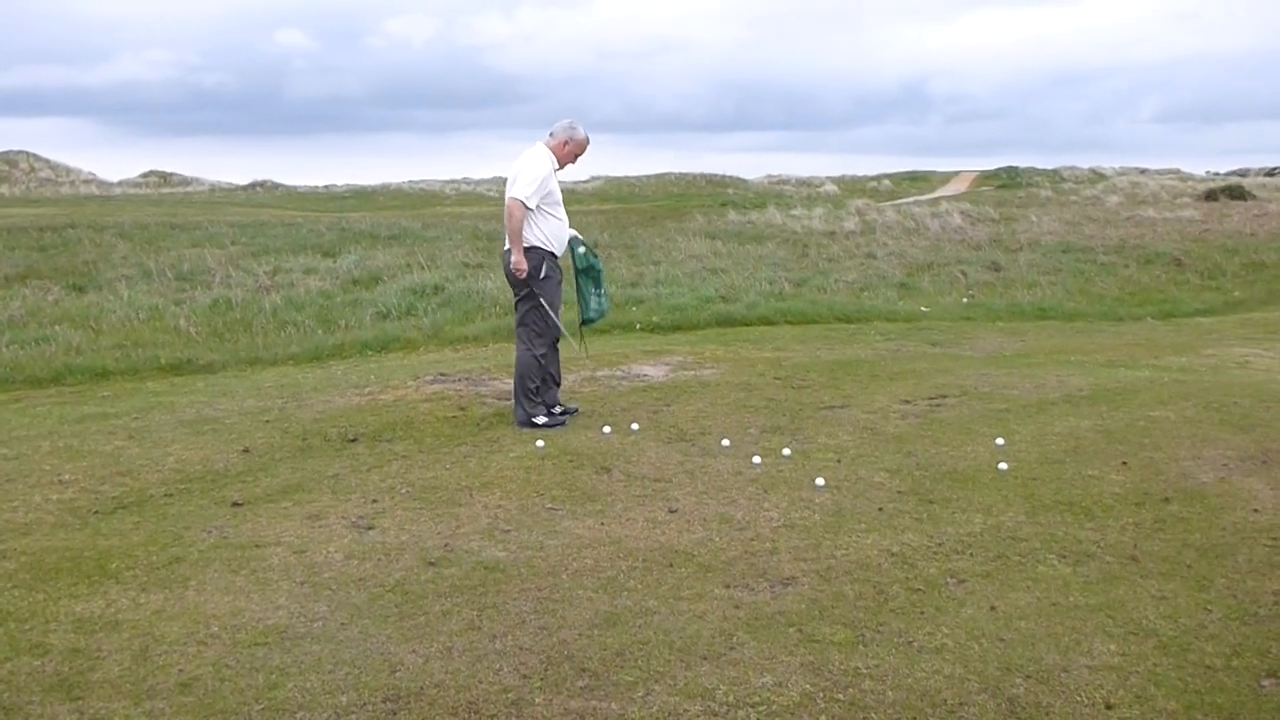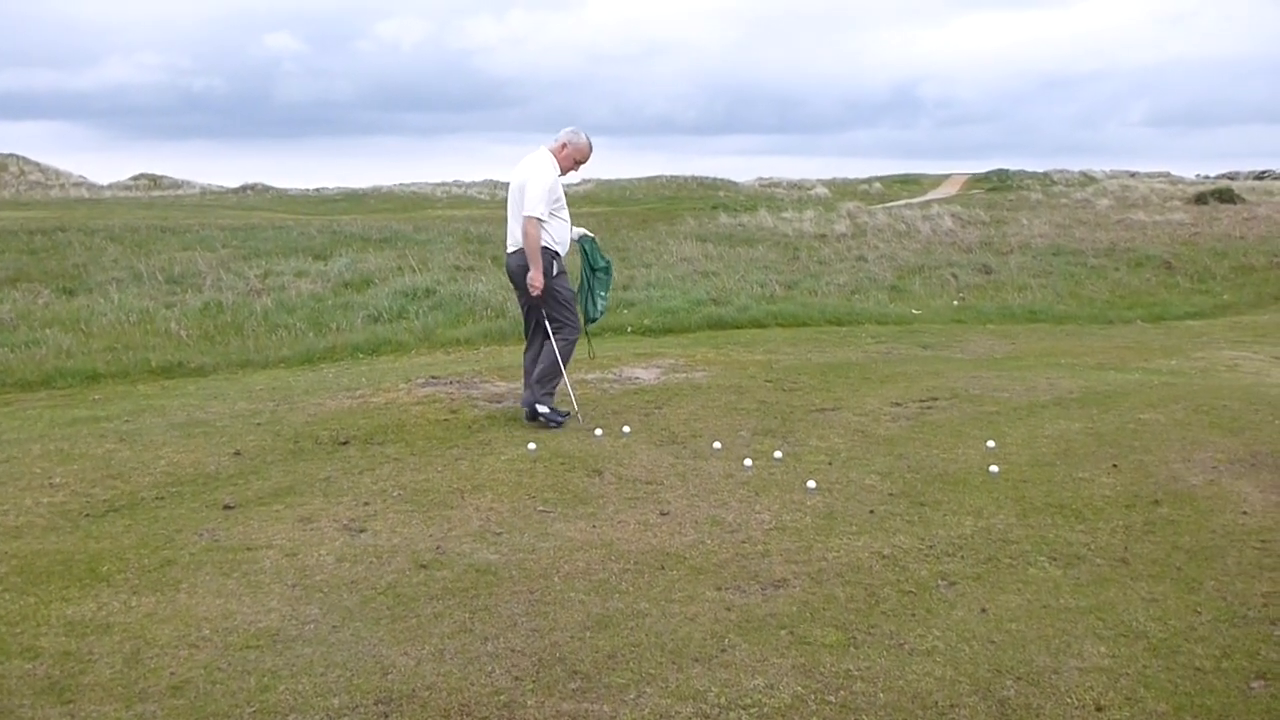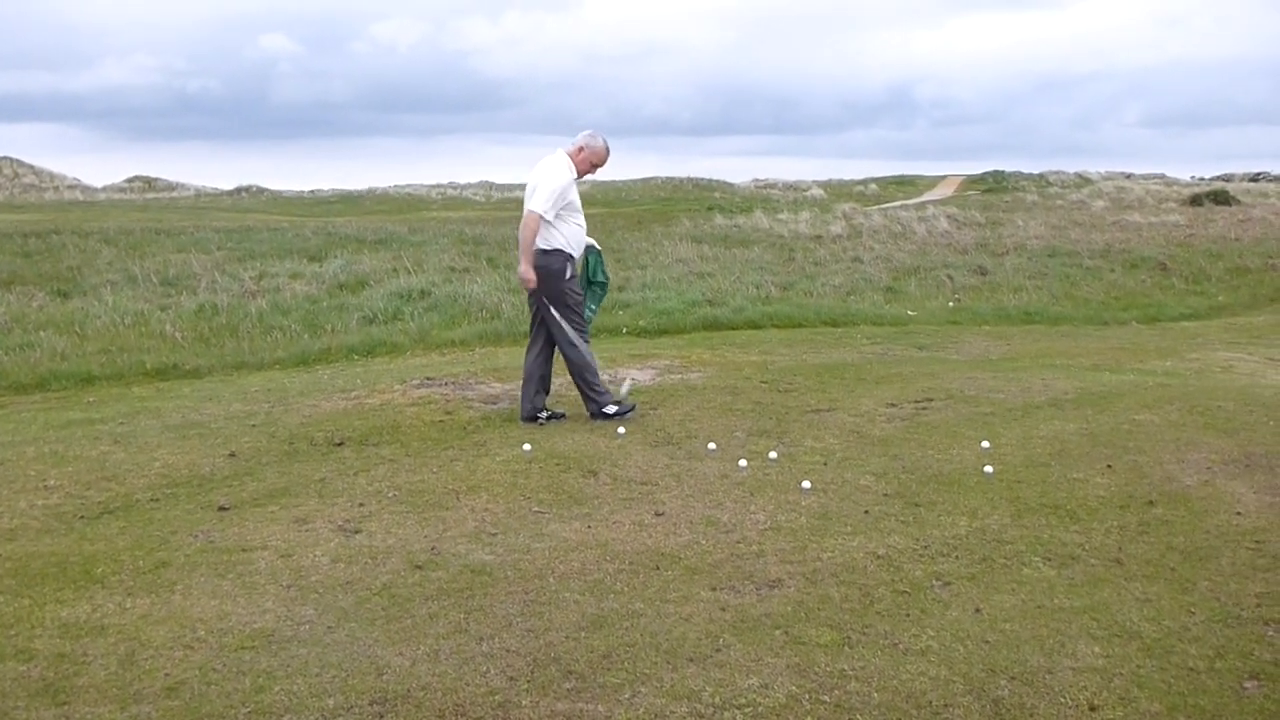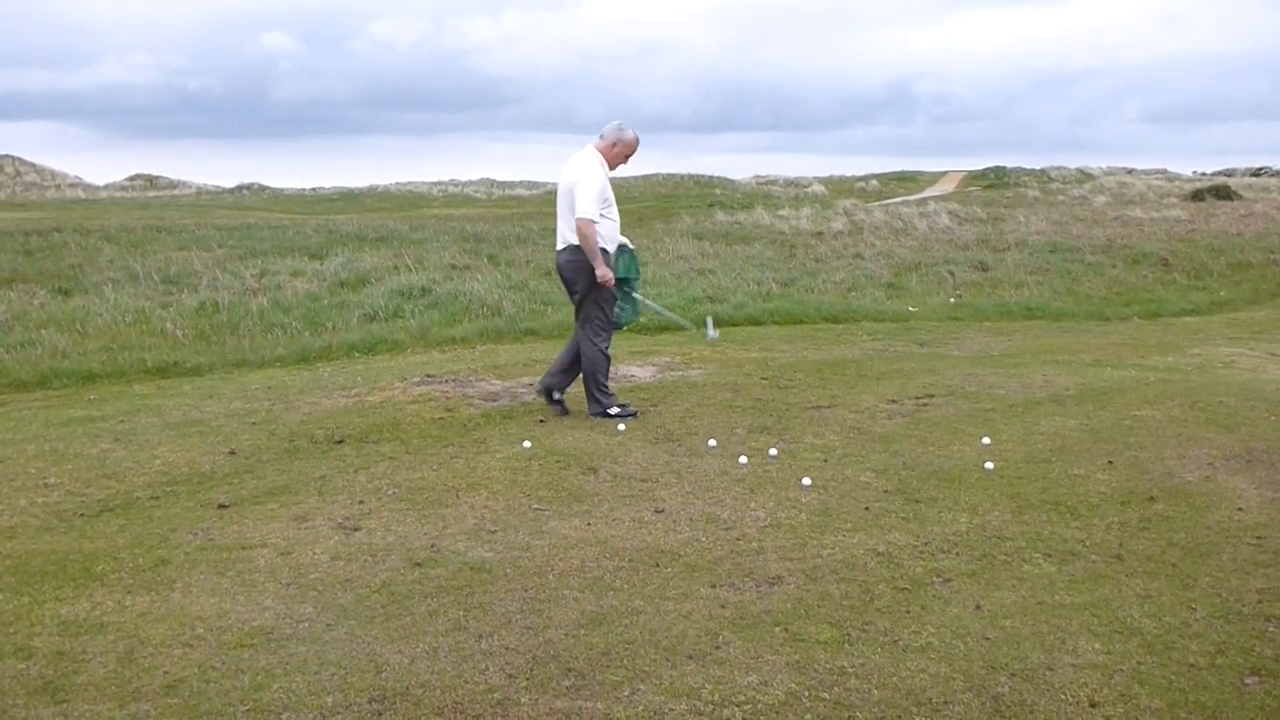
dt=0.4s
person 1, frame 1
left shoulder: (539, 163)
right shoulder: (538, 165)
right elbow: (514, 206)
left wrist: (564, 233)
right wrist: (516, 253)
left hip: (539, 260)
right hip: (533, 261)
left knee: (548, 334)
right knee: (534, 338)
left ankle: (548, 401)
right ankle: (529, 412)
person 1, frame 2
left shoulder: (536, 165)
right shoulder: (544, 172)
right elbow: (530, 224)
left wrist: (568, 231)
right wrist: (535, 270)
left hip: (524, 260)
right hip: (540, 262)
left knee: (540, 336)
right knee: (565, 329)
left ankle: (537, 402)
right ankle: (538, 397)
person 1, frame 3
left shoulder: (555, 168)
right shoulder: (559, 175)
right elbow: (531, 218)
left wrist: (579, 239)
right wrist: (525, 263)
left hip: (544, 263)
right hip: (553, 264)
left knee: (543, 338)
right knee: (573, 337)
left ankle: (533, 407)
right ankle: (599, 402)
person 1, frame 4
left shoulder: (583, 163)
right shoulder: (592, 172)
right elbow: (584, 225)
left wrist: (614, 237)
right wrist: (600, 265)
left hip: (574, 258)
right hip: (586, 261)
left knee: (588, 329)
right knee: (596, 333)
left ankle: (554, 383)
right ankle: (601, 403)
